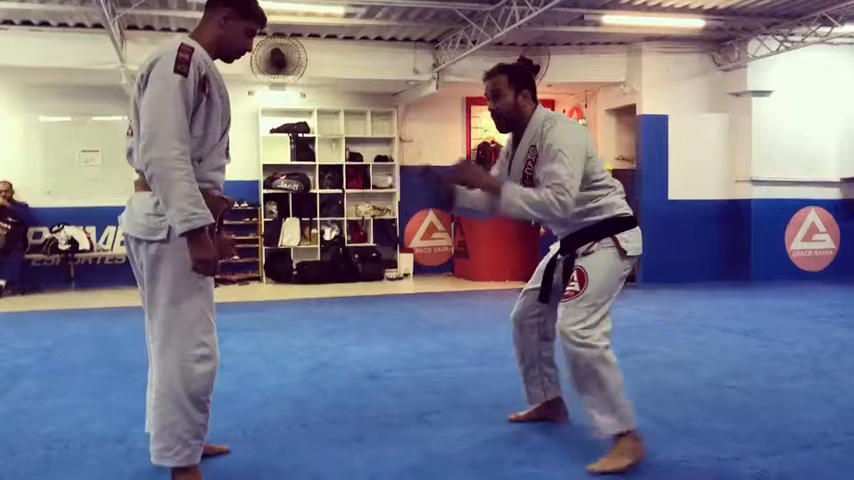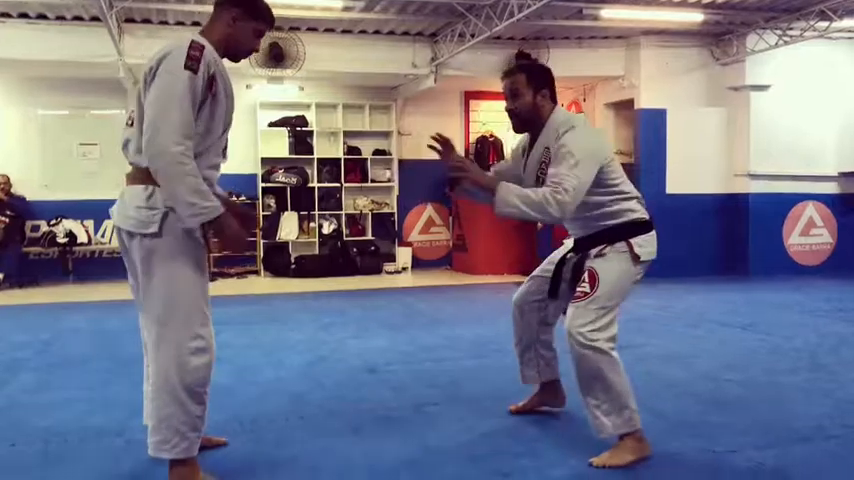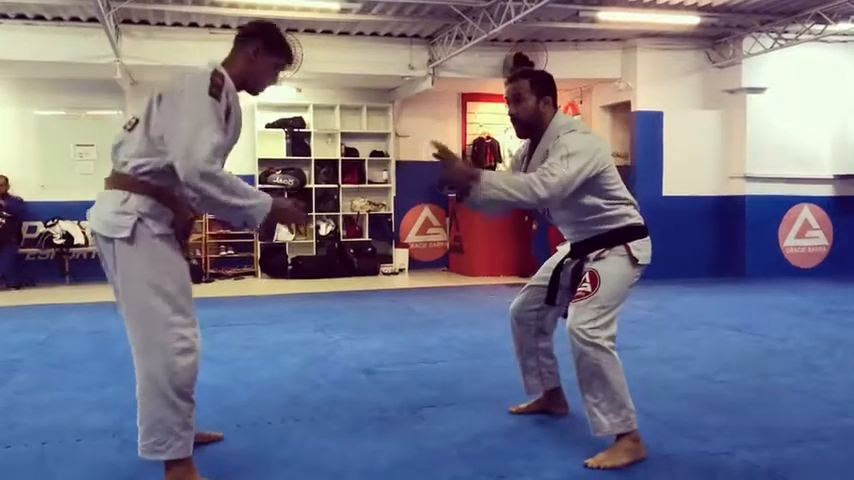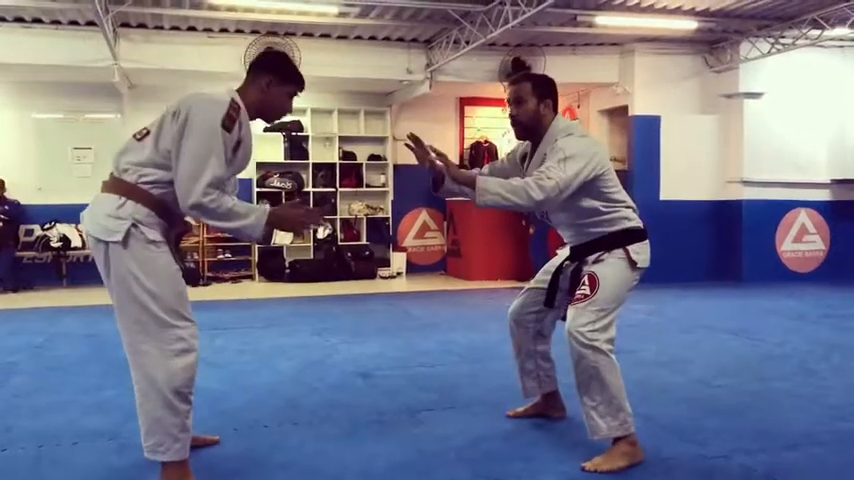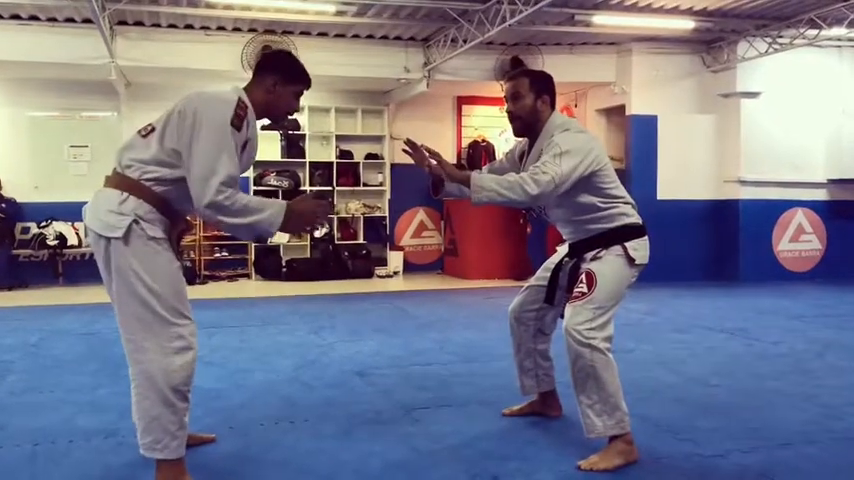
dt=0.3s
person 1, frame 1
left shoulder: (198, 69)
right shoulder: (181, 60)
right elbow: (163, 154)
left wrist: (206, 224)
right wrist: (196, 231)
left hip: (177, 220)
right hip: (171, 222)
left knee: (175, 340)
right knee: (188, 346)
left ankle: (178, 439)
person 1, frame 2
left shoulder: (202, 67)
right shoulder: (191, 57)
right elbow: (165, 149)
left wrist: (219, 209)
right wrist: (216, 214)
left hip: (158, 209)
right hip: (159, 211)
left knee: (170, 334)
right knee: (185, 340)
left ankle: (177, 430)
person 1, frame 3
left shoulder: (215, 92)
right shoulder: (206, 84)
left elbow: (194, 176)
right elbow: (198, 170)
left wrist: (256, 210)
right wrist: (268, 208)
left hip: (142, 215)
right hip: (133, 216)
left knee: (164, 335)
right knee: (169, 341)
left ankle: (172, 429)
person 1, frame 4
left shoulder: (230, 120)
right shoulder: (216, 112)
left elbow: (209, 196)
right elbow: (200, 198)
left wrist: (270, 217)
right wrist: (269, 218)
left hip: (133, 220)
right hip: (126, 222)
left knee: (157, 338)
right knee: (170, 343)
left ankle: (169, 433)
person 1, frame 5
left shoulder: (235, 117)
right shoulder: (223, 111)
left elbow: (211, 196)
right elbow: (214, 199)
left wrist: (280, 216)
right wrist: (283, 213)
left hip: (133, 216)
right hip: (128, 218)
left knee: (155, 336)
right knee: (169, 341)
left ankle: (166, 430)
person 2, frame 1
left shoulder: (561, 136)
right shoulder: (516, 145)
left elbow: (559, 203)
right elbow: (490, 203)
left wrist: (495, 188)
right wrist: (451, 190)
left hip: (607, 239)
right hip: (573, 242)
left knee: (579, 329)
right knee: (528, 318)
left ankle: (626, 438)
right ankle: (549, 403)
person 2, frame 2
left shoulder: (576, 137)
right shoulder: (533, 142)
left elbow: (560, 204)
right elbow: (499, 181)
left wrist: (489, 186)
right wrist: (461, 167)
left hip: (620, 242)
right hip: (584, 242)
left knee: (585, 330)
right knee: (528, 304)
left ankle: (632, 437)
right ankle: (549, 389)
person 2, frame 3
left shoulder: (576, 141)
right shoulder: (532, 148)
left elbow: (540, 190)
right elbow: (498, 200)
left wrist: (472, 177)
right wrist: (462, 179)
left hip: (617, 246)
right hip: (579, 246)
left knee: (586, 329)
right knee: (526, 312)
left ankle: (628, 438)
right ankle: (551, 395)
person 2, frame 4
left shoulder: (575, 146)
right shoulder: (529, 150)
left elbow: (538, 192)
right elbow: (487, 179)
left wrist: (465, 179)
right wrist: (440, 172)
left hip: (617, 249)
right hip: (578, 250)
left knee: (585, 332)
right knee: (526, 316)
left ankle: (625, 442)
right ankle: (548, 399)
person 2, frame 5
left shoulder: (571, 141)
right shoulder: (529, 147)
left elbow: (532, 188)
right elbow: (489, 179)
left wrist: (459, 177)
right wrist: (440, 175)
left hip: (614, 246)
right hip: (579, 246)
left knee: (582, 330)
right knee: (526, 313)
left ankle: (621, 441)
right ankle: (545, 398)
